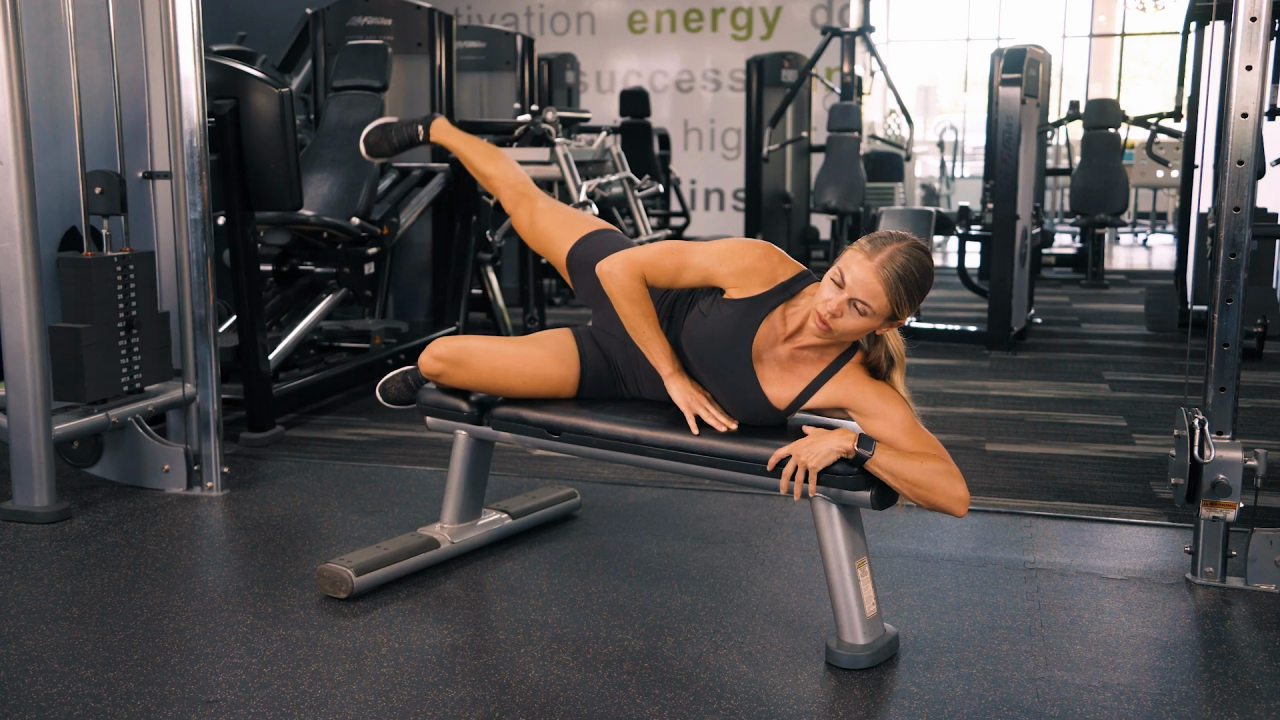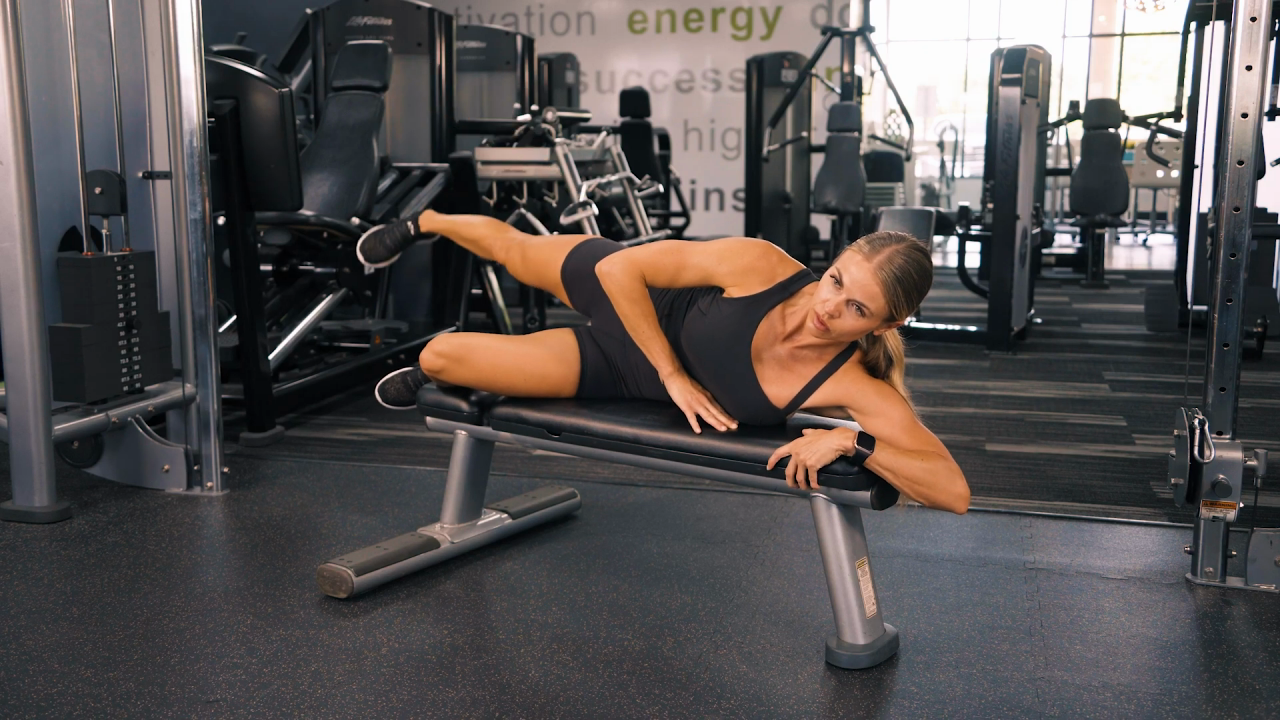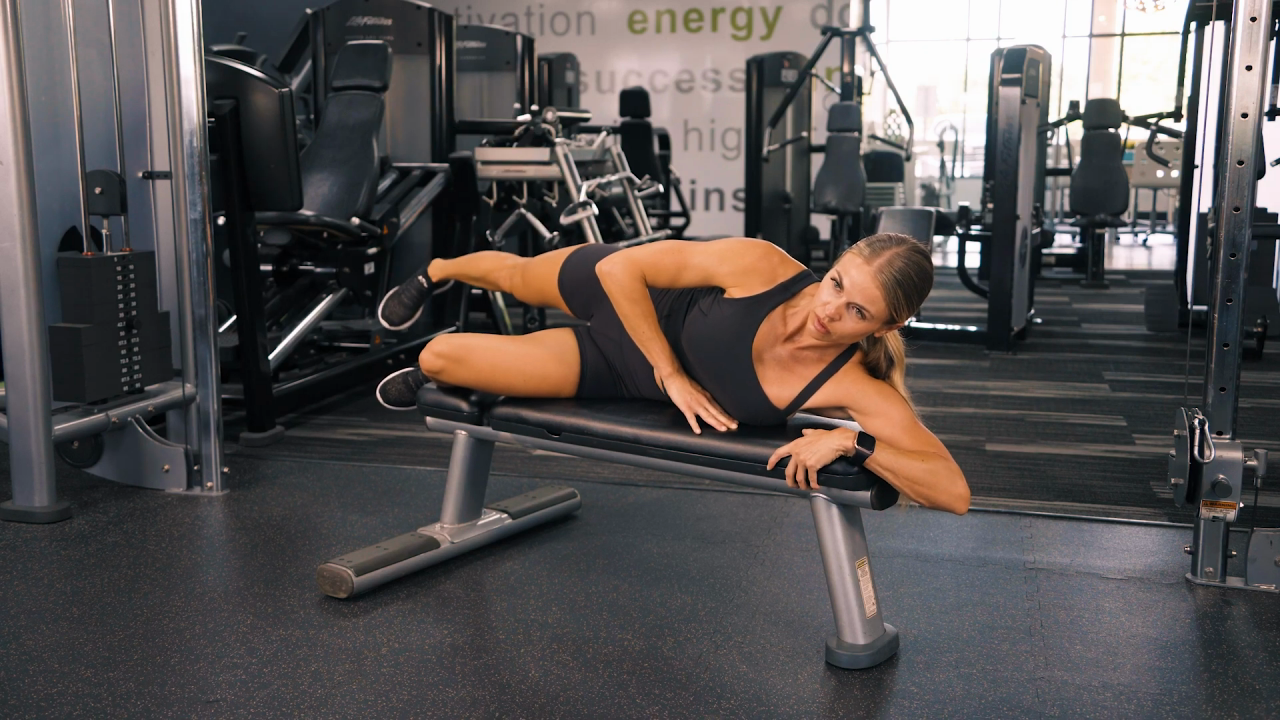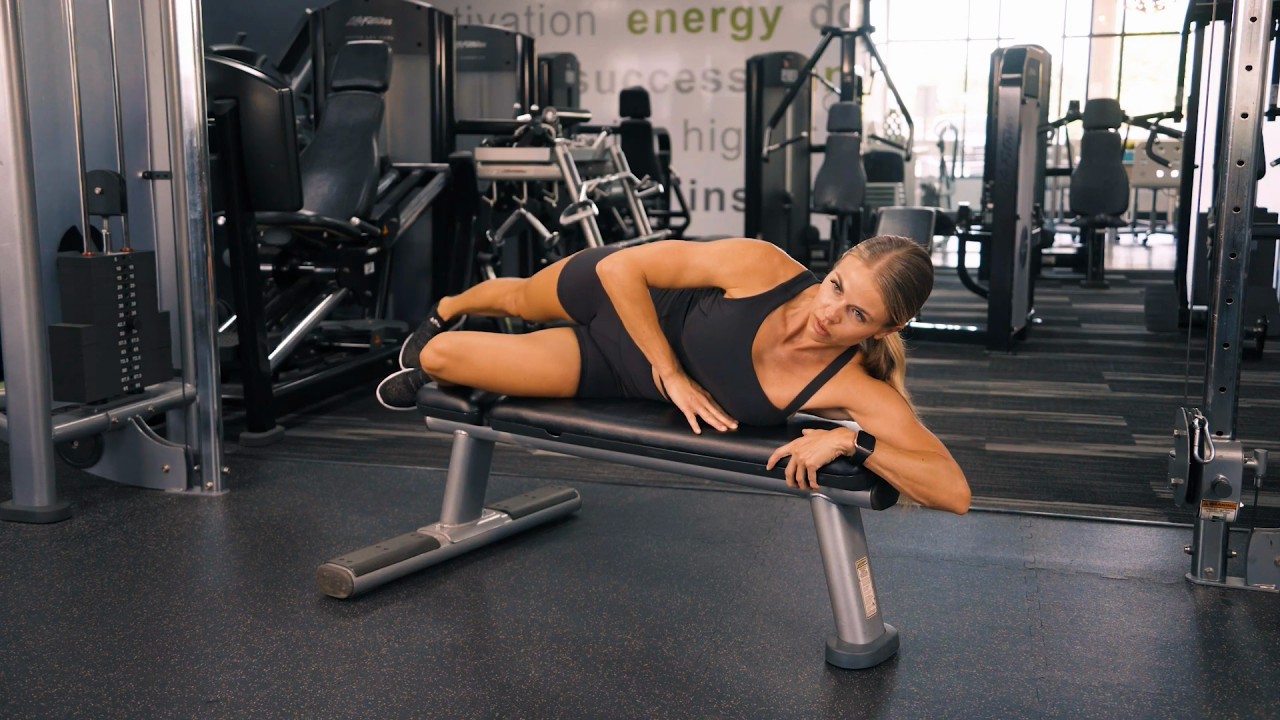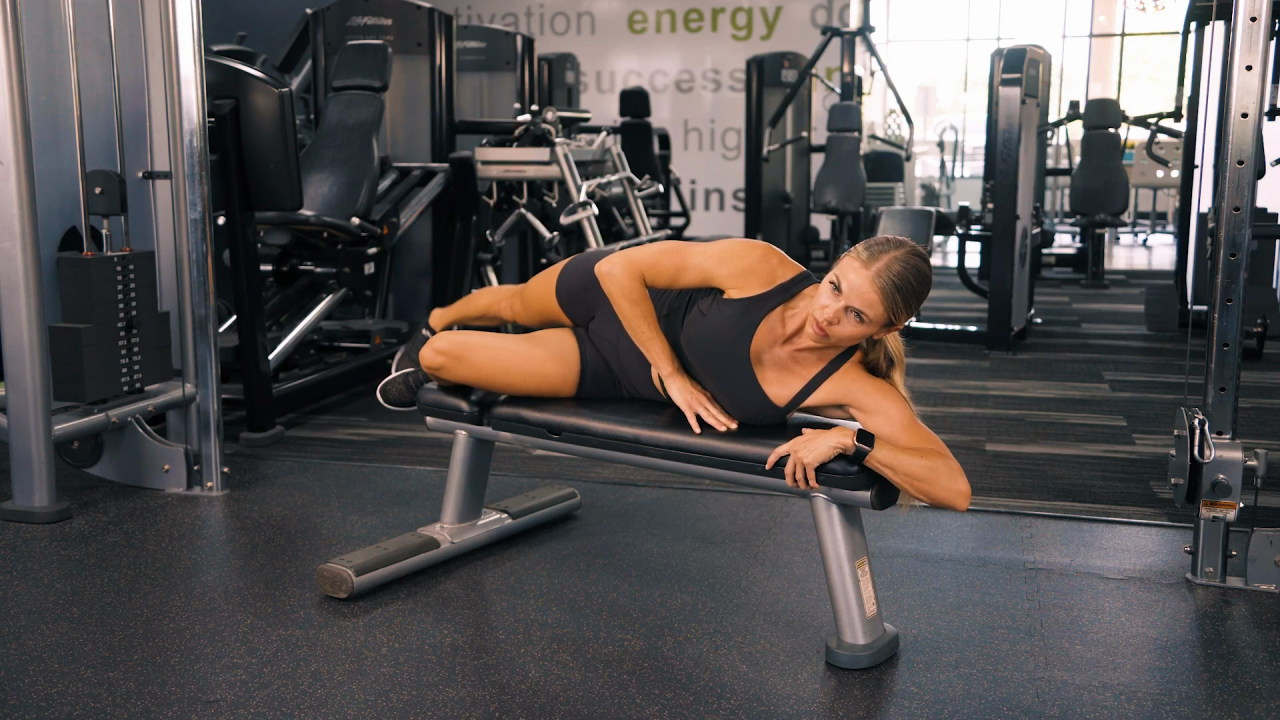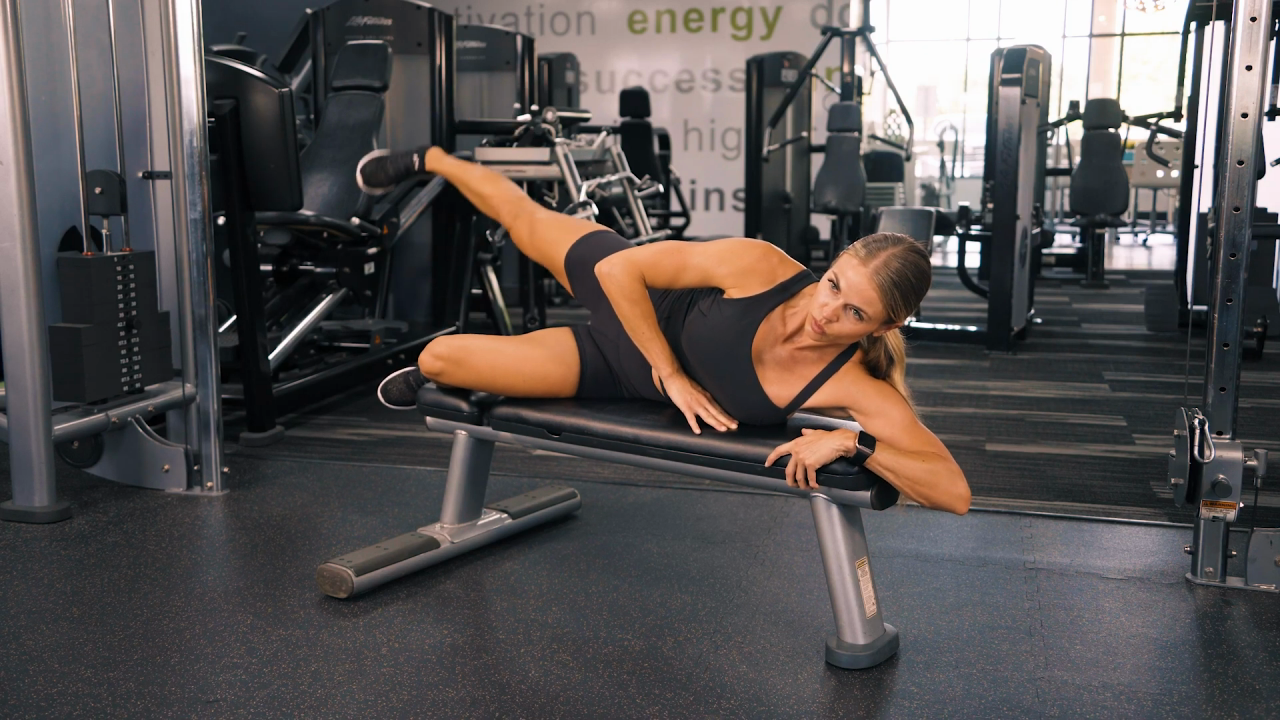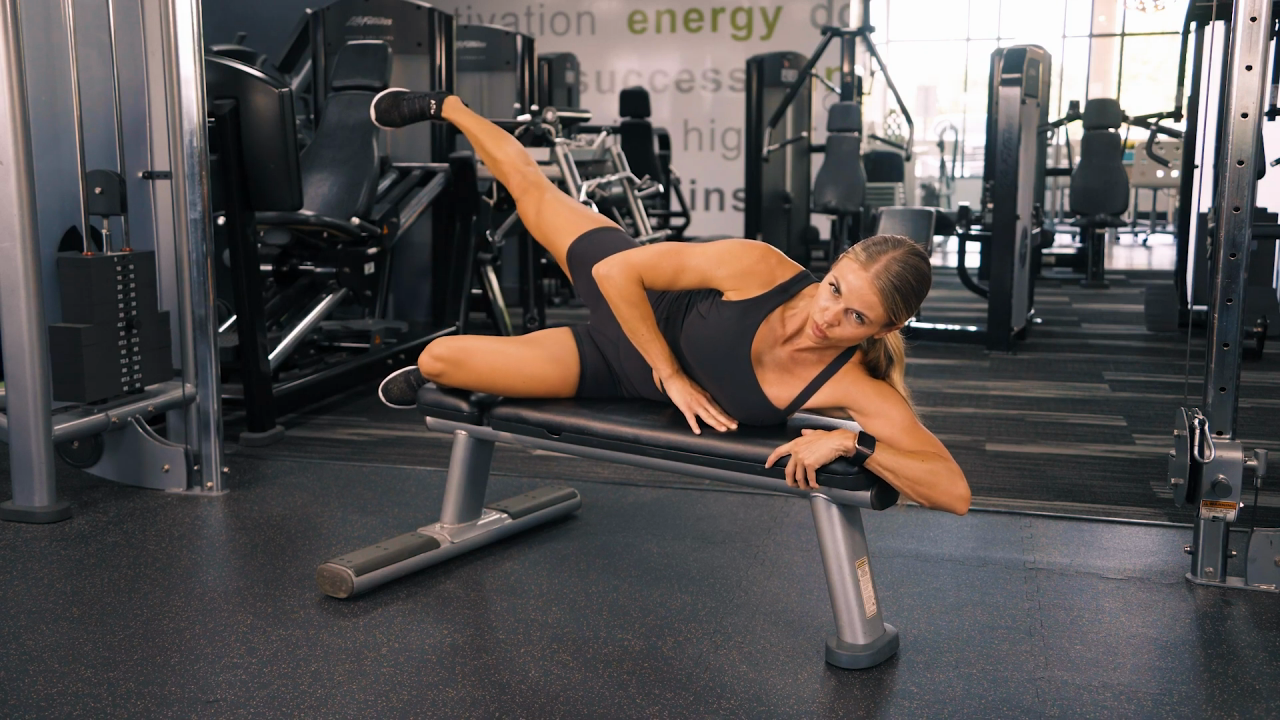
dt=0.3s
person 1, frame 1
left shoulder: (854, 388)
right shoulder: (758, 266)
left elbow: (954, 493)
right elbow: (619, 268)
left wrist: (855, 443)
right wrist: (674, 373)
left hip: (624, 381)
right hip: (625, 298)
left ankle: (431, 380)
right ankle: (432, 130)
person 1, frame 2
left shoulder: (856, 384)
right shoulder: (761, 265)
left elbow: (954, 489)
right elbow: (619, 268)
left wrist: (854, 440)
right wrist: (674, 372)
left hip: (620, 378)
right hip: (622, 296)
left ankle: (426, 376)
right ankle: (424, 222)
person 1, frame 3
left shoulder: (858, 388)
right shoulder: (761, 265)
left elbow: (954, 491)
right elbow: (619, 269)
left wrist: (854, 442)
right wrist: (673, 375)
left hip: (625, 379)
right hip: (617, 291)
left ankle: (428, 377)
right ankle: (435, 273)
person 1, frame 4
left shoulder: (857, 388)
right shoulder: (761, 266)
left elbow: (955, 490)
right elbow: (618, 267)
left wrist: (854, 441)
right wrist: (672, 374)
left hip: (624, 380)
right hip: (615, 292)
left ankle: (428, 372)
right ankle: (447, 307)
person 1, frame 5
left shoulder: (857, 387)
right shoulder: (760, 267)
left elbow: (955, 487)
right elbow: (617, 270)
left wrist: (852, 441)
right wrist: (673, 374)
left hip: (624, 377)
right hip: (617, 297)
left ankle: (428, 357)
right ankle: (437, 320)
person 1, frame 6
left shoulder: (857, 384)
right shoulder: (758, 266)
left elbow: (955, 491)
right elbow: (618, 269)
left wrist: (852, 440)
right wrist: (672, 376)
left hip: (622, 377)
right hip: (627, 297)
left ankle: (422, 375)
right ankle: (427, 160)
person 1, frame 7
left shoulder: (856, 386)
right shoulder: (758, 267)
left elbow: (955, 491)
right elbow: (616, 272)
left wrist: (852, 443)
right wrist: (672, 376)
left hip: (624, 379)
right hip: (626, 299)
left ankle: (428, 376)
